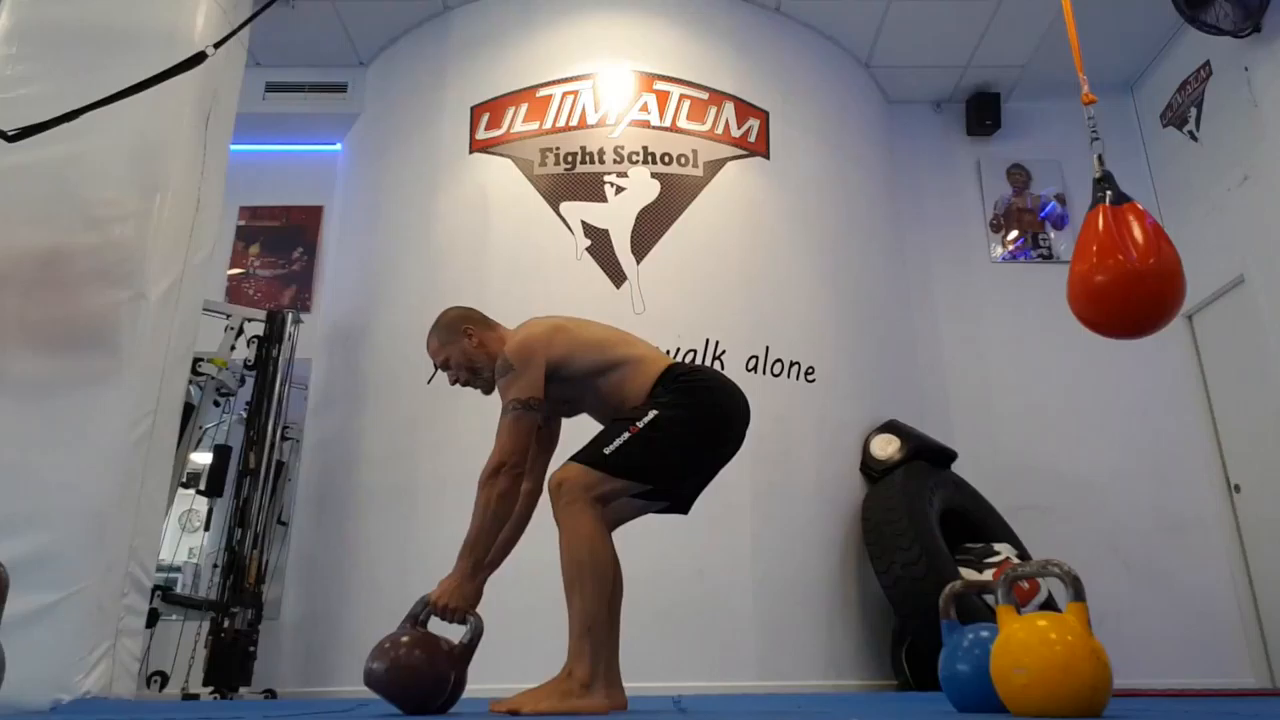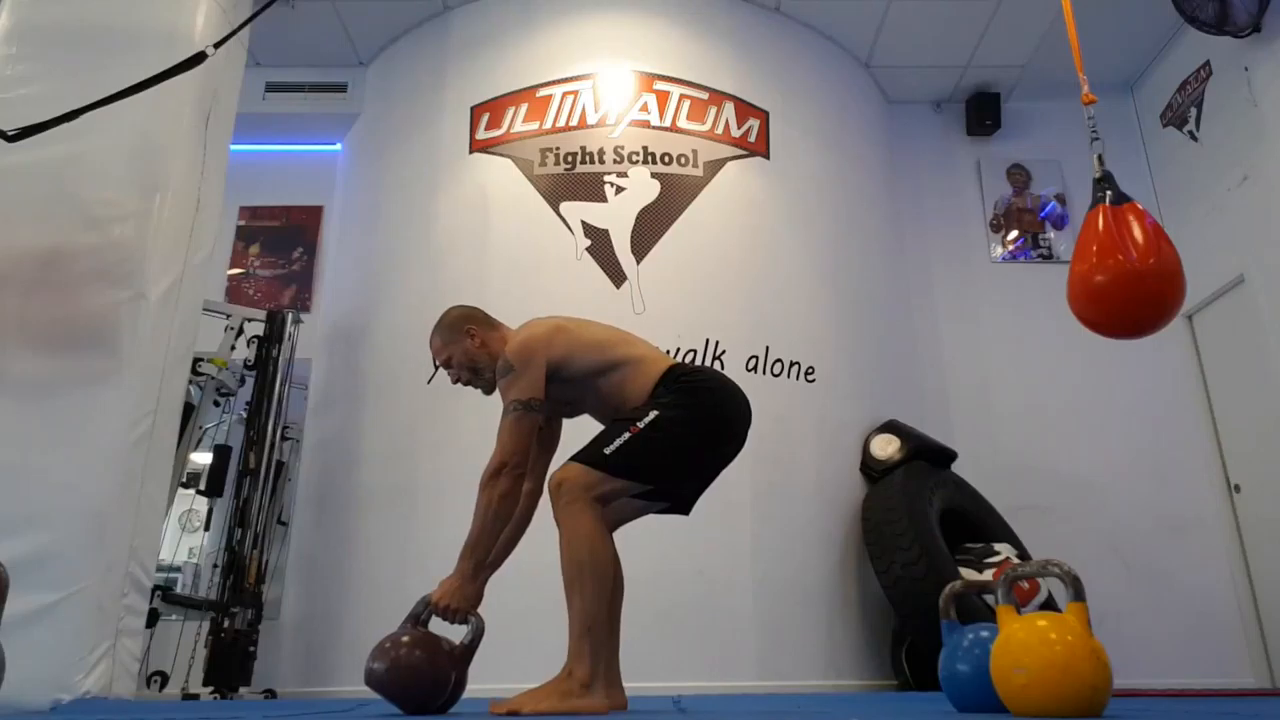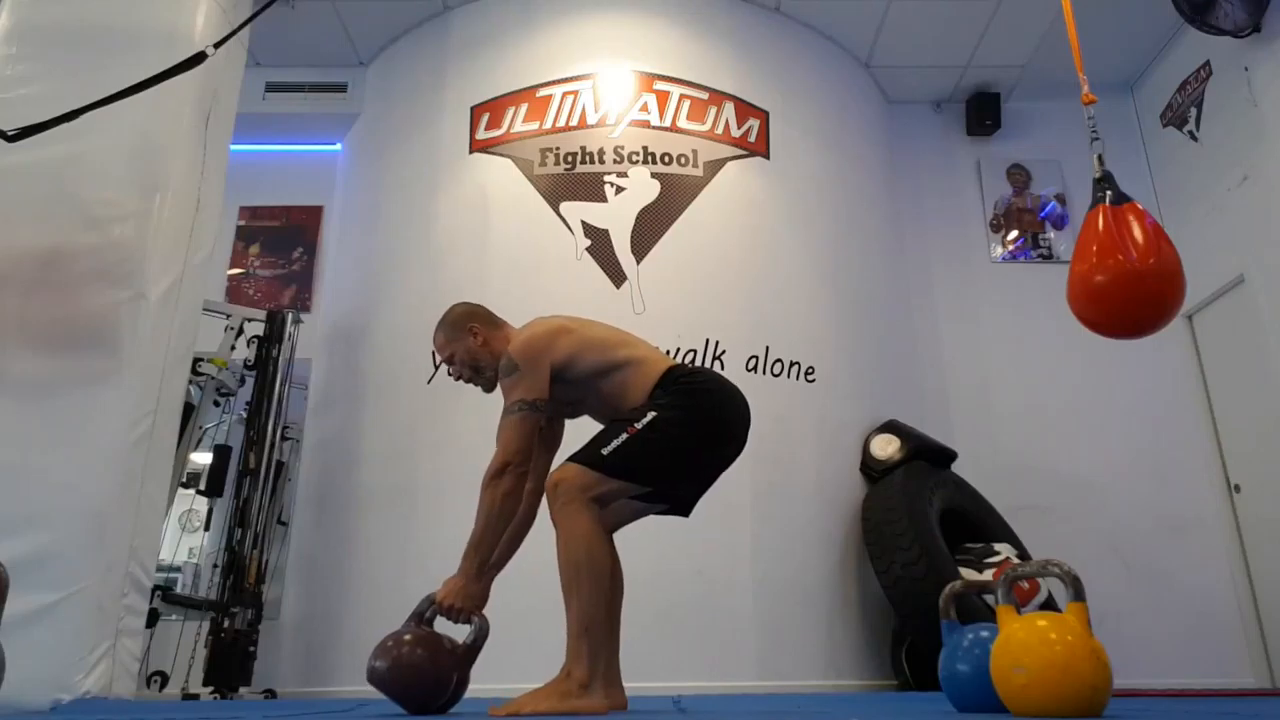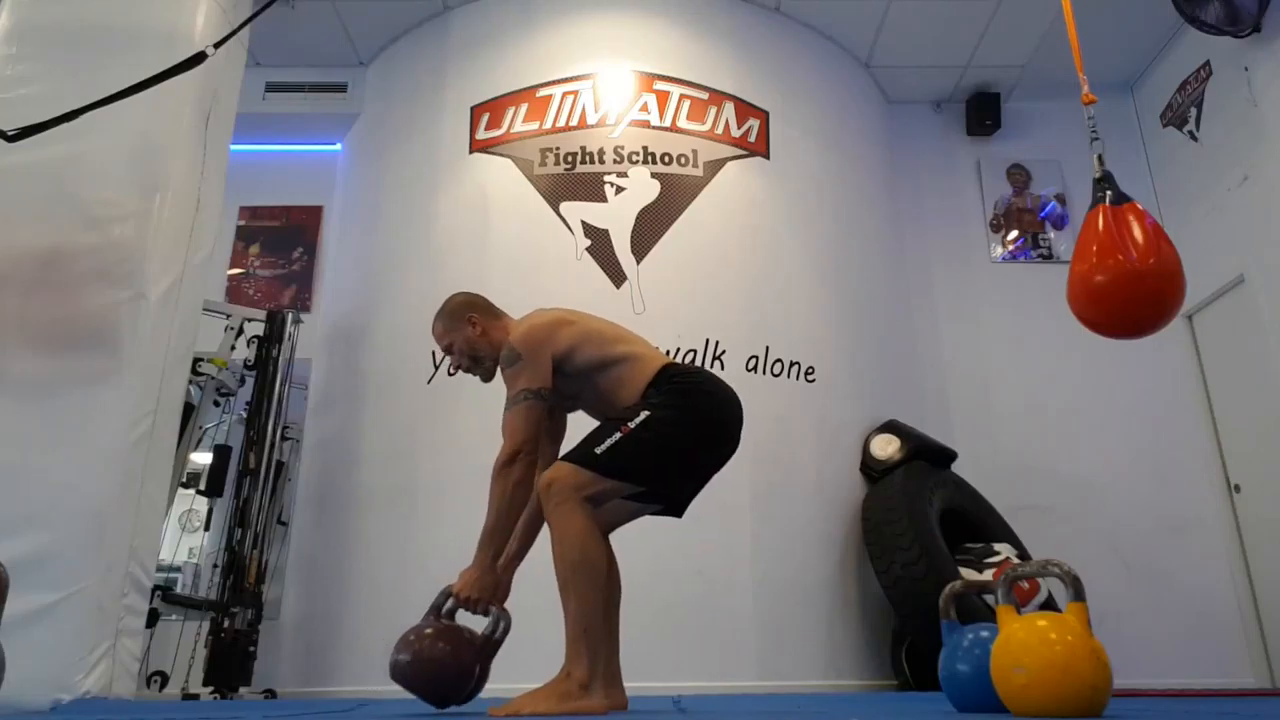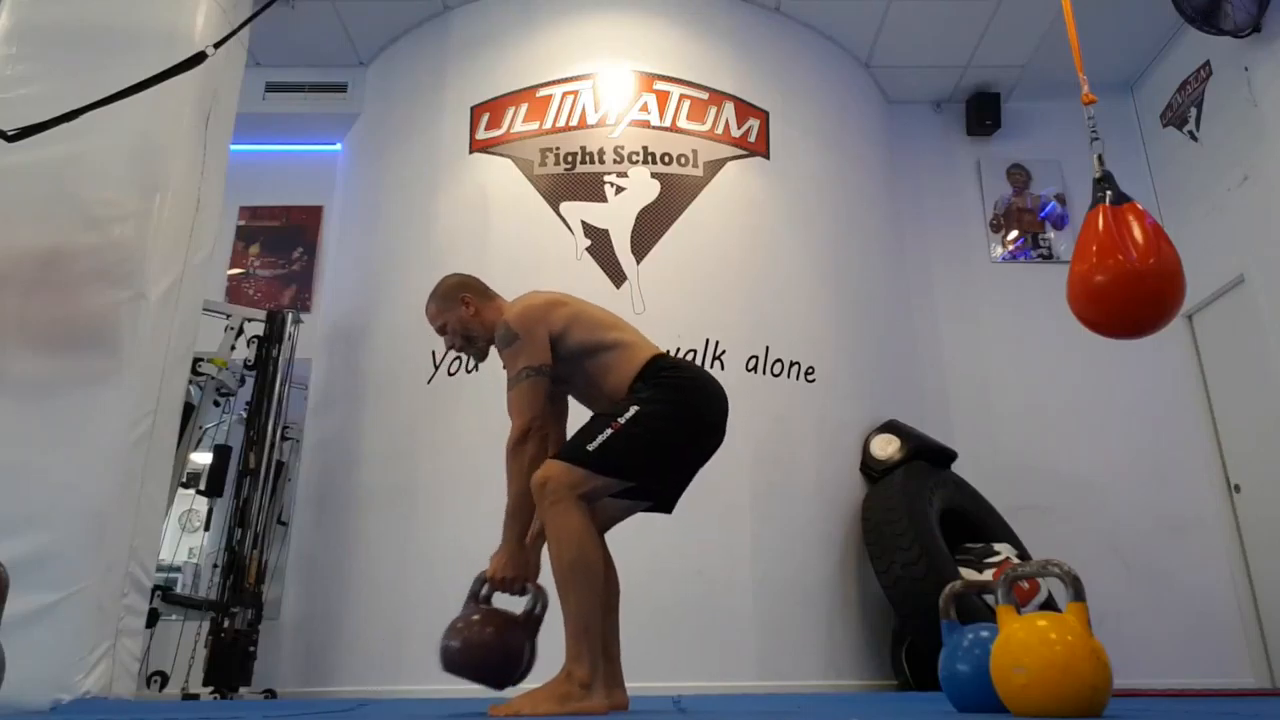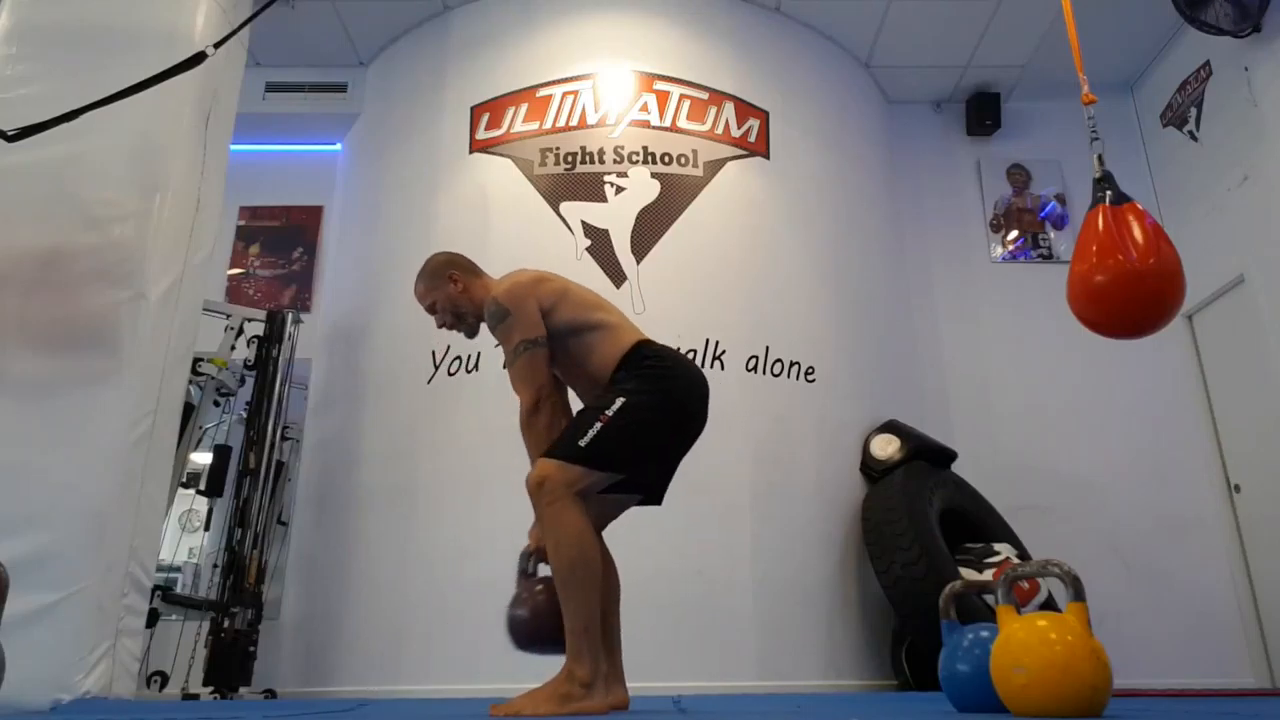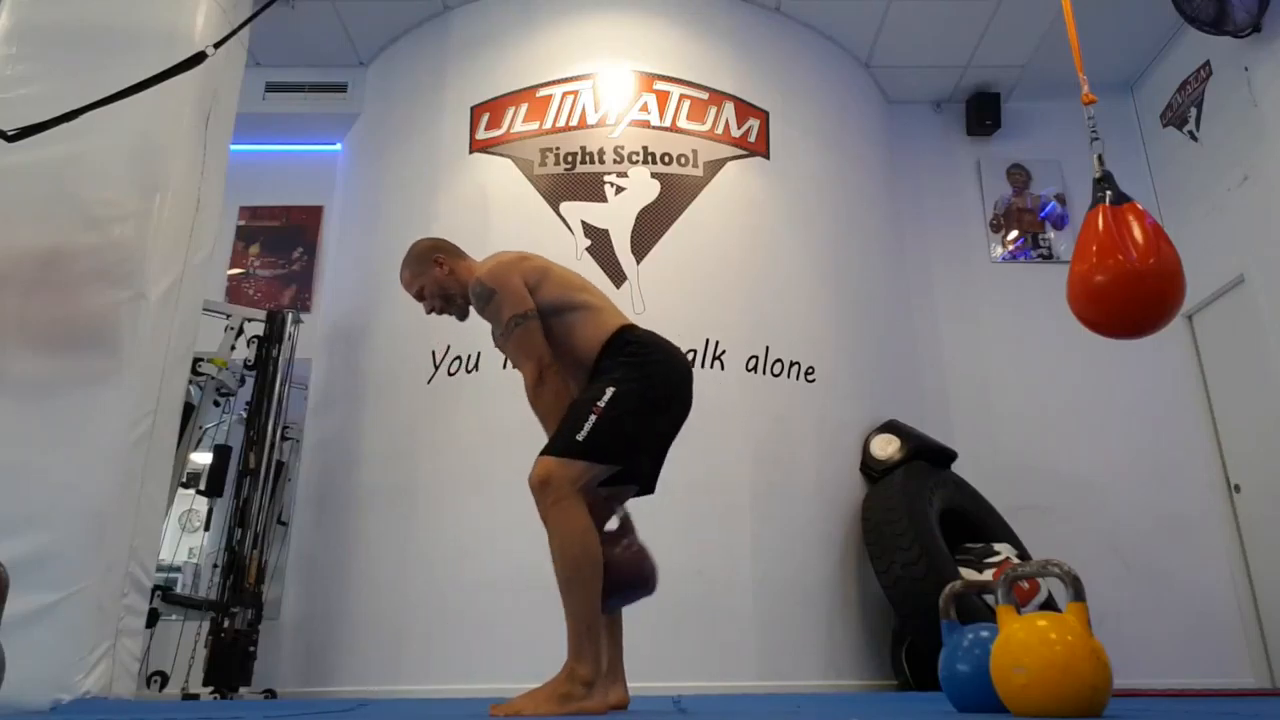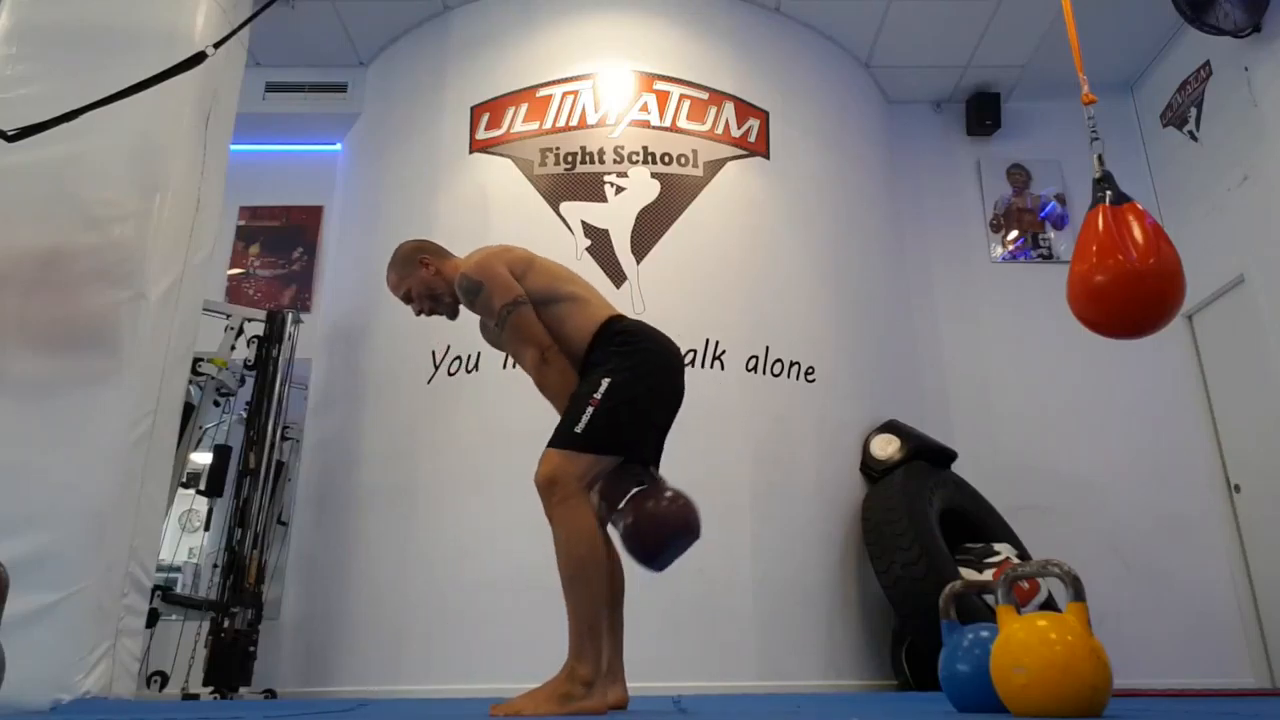
dt=0.1s
person 1, frame 1
left shoulder: (519, 351)
right shoulder: (540, 373)
left elbow: (504, 472)
right elbow: (528, 483)
left wrist: (464, 573)
right wrist: (479, 574)
left hip: (697, 401)
right hip: (708, 408)
left knee: (573, 490)
right knee: (586, 515)
left ankle: (585, 682)
right ankle: (603, 682)
person 1, frame 2
left shoulder: (521, 352)
right shoulder: (542, 375)
left elbow: (505, 473)
right elbow: (529, 484)
left wrist: (465, 574)
right wrist: (480, 575)
left hip: (698, 402)
right hip: (709, 408)
left knee: (572, 490)
right knee: (587, 514)
left ankle: (584, 682)
right ankle: (603, 682)
person 1, frame 3
left shoulder: (523, 351)
right shoulder: (544, 368)
left elbow: (508, 472)
right elbow: (531, 483)
left wrist: (468, 575)
right wrist: (486, 574)
left hip: (698, 404)
right hip: (709, 411)
left knee: (572, 491)
right knee: (586, 519)
left ankle: (583, 683)
right ankle: (604, 683)
person 1, frame 4
left shoulder: (524, 342)
right shoulder: (543, 364)
left elbow: (515, 462)
right elbow: (538, 474)
left wrist: (482, 566)
right wrist: (503, 569)
left hip: (691, 404)
right hip: (704, 410)
left knee: (565, 491)
right knee: (582, 519)
left ankle: (583, 683)
right ankle: (604, 683)
person 1, frame 5
left shoulder: (517, 321)
right shoulder: (534, 336)
left elbow: (527, 437)
right elbow: (555, 454)
left wrist: (511, 547)
right wrist: (532, 545)
left hip: (675, 395)
right hip: (688, 402)
left knee: (555, 489)
right knee: (579, 521)
left ankle: (582, 682)
right ankle: (606, 681)
person 1, frame 6
left shoulder: (506, 297)
right shoulder: (522, 315)
left elbow: (535, 407)
right elbow: (556, 423)
left wrist: (545, 521)
right wrist: (551, 523)
left hip: (658, 384)
right hip: (672, 389)
left knee: (552, 487)
right knee: (573, 516)
left ankle: (584, 683)
right ankle: (606, 681)
person 1, frame 7
left shoulder: (490, 277)
right shoulder: (504, 324)
left elbow: (541, 379)
right elbow: (560, 379)
left wrist: (569, 457)
left hip: (640, 367)
right hip: (655, 374)
left knee: (554, 482)
right knee: (580, 513)
left ankle: (583, 681)
right ankle: (607, 679)
person 1, frame 8
left shoulder: (474, 271)
right shoulder: (492, 318)
left elbow: (542, 357)
left wrist: (573, 460)
right wrist: (607, 461)
left hip: (633, 358)
right hip: (645, 364)
left knee: (559, 481)
right knee: (581, 513)
left ankle: (583, 680)
right ankle: (607, 678)
